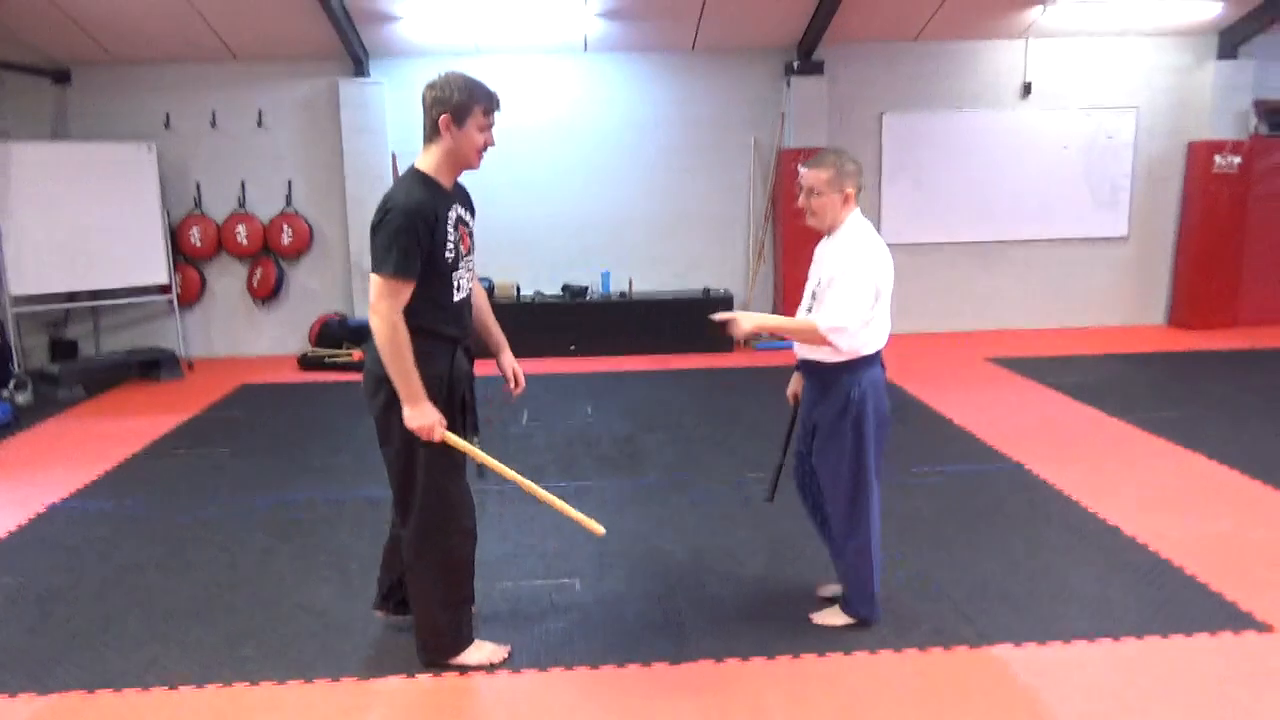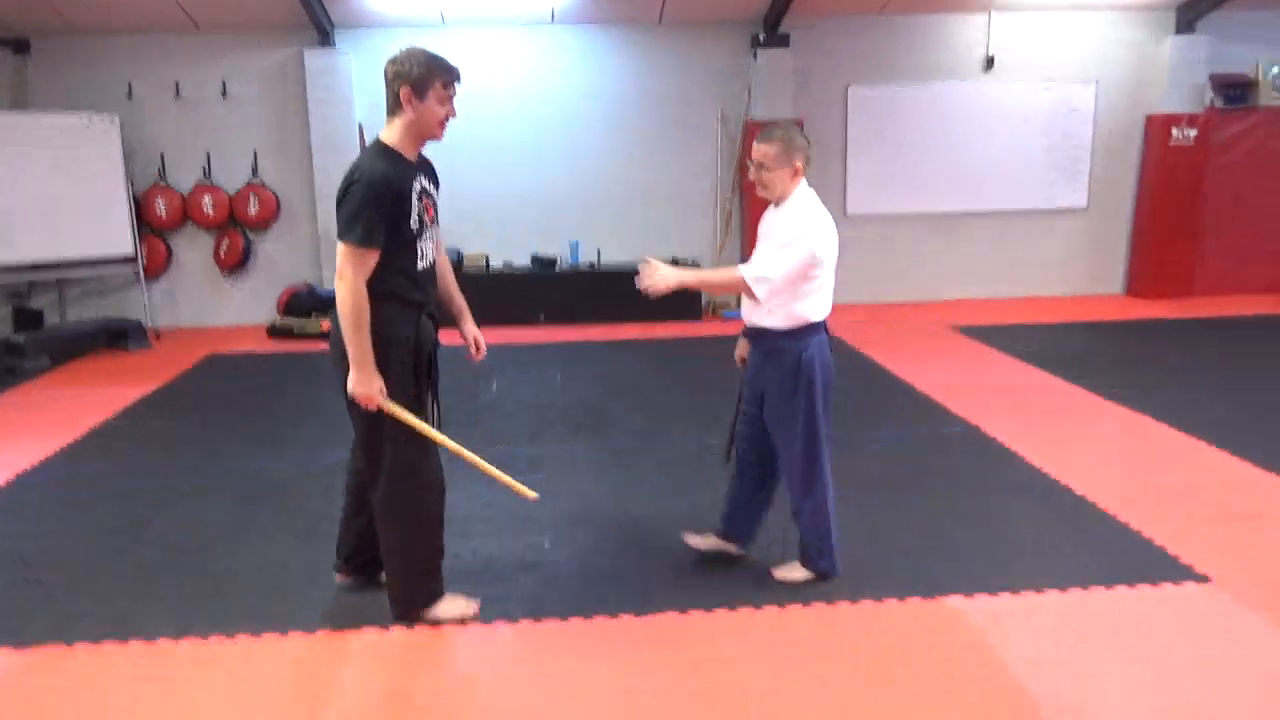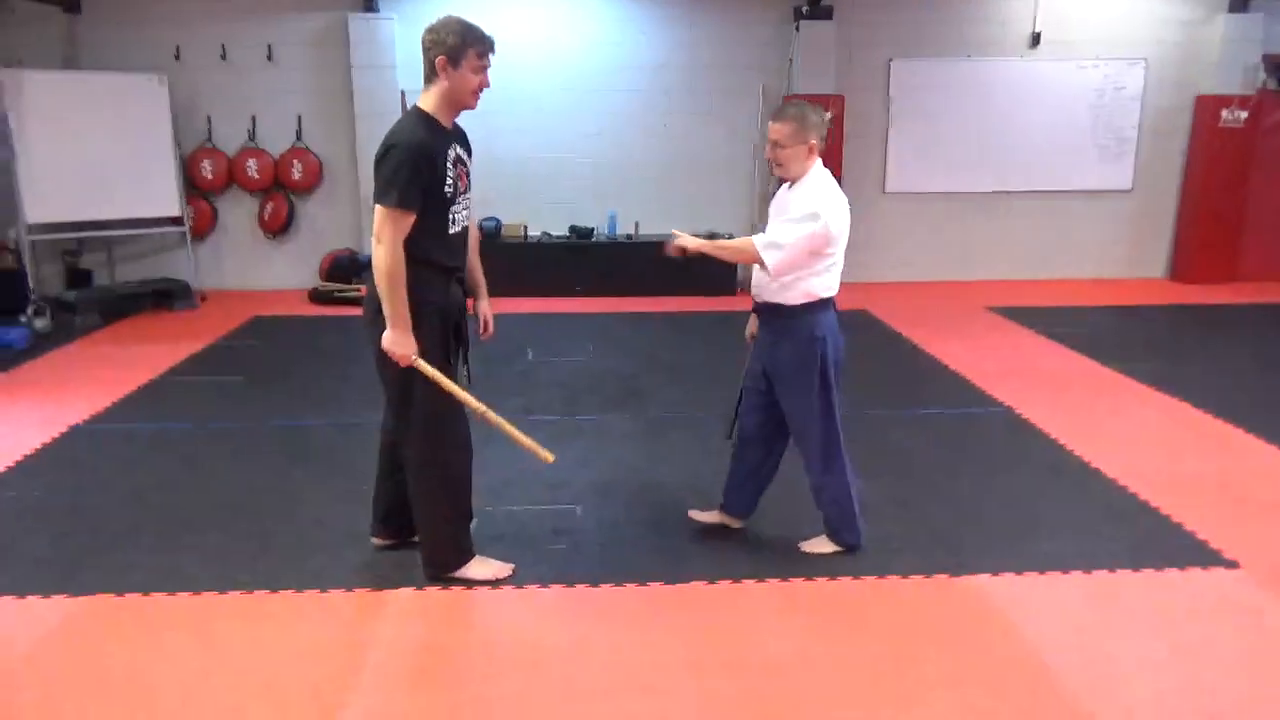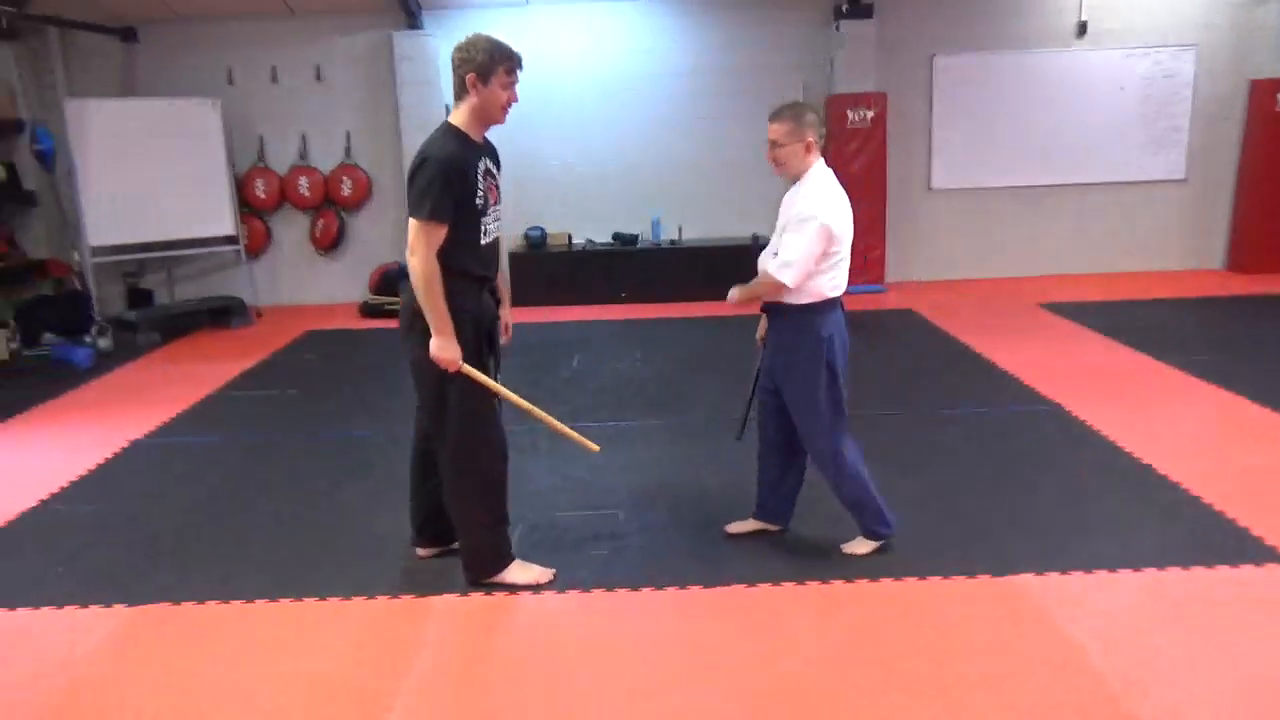
dt=0.2s
person 1, frame 1
left shoulder: (457, 196)
right shoulder: (408, 206)
right elbow: (385, 312)
left wrist: (502, 350)
right wrist: (413, 401)
left hip: (445, 365)
right hip: (411, 375)
left knee: (426, 497)
right knee: (438, 507)
left ankle: (398, 594)
right ankle: (445, 638)
person 1, frame 2
left shoulder: (421, 169)
right shoulder: (373, 178)
right elbow: (350, 279)
left wrist: (463, 318)
right wrist: (361, 368)
left hip: (409, 333)
right hip: (381, 341)
left knee: (379, 455)
right knee: (409, 468)
left ankle: (357, 560)
right ankle: (417, 593)
person 1, frame 3
left shoulder: (456, 137)
right shoulder: (411, 143)
right elbow: (387, 241)
left wrist: (479, 294)
right wrist: (397, 326)
left hip: (440, 298)
right hip: (413, 303)
left knee: (411, 418)
right knee: (439, 429)
left ankle: (394, 523)
right ankle: (449, 554)
person 1, frame 4
left shoulder: (485, 152)
right shoulder: (442, 158)
right elbow: (421, 252)
left wrist: (501, 303)
right wrist: (441, 333)
left hip: (471, 308)
right hip: (446, 314)
left knee: (442, 427)
right knee: (474, 436)
left ankle: (434, 532)
right ankle: (490, 558)
person 2, frame 1
left shoulder: (860, 251)
right shoulder: (831, 242)
left elbow: (834, 328)
left wrist: (760, 322)
right wrist: (803, 371)
left hip: (852, 388)
right hip: (825, 381)
left knee: (849, 495)
right knee: (814, 484)
left ankle: (859, 601)
right ankle: (855, 576)
person 2, frame 2
left shoulder: (806, 223)
right shoulder: (778, 212)
left elbow: (753, 280)
left wrist: (681, 277)
right wrist: (750, 336)
left hip: (797, 354)
right hip: (772, 348)
left knee: (802, 459)
right knee: (752, 446)
left ankle: (818, 557)
right ankle: (734, 534)
person 2, frame 3
left shoulder: (820, 202)
right shoulder: (792, 190)
left elbow: (762, 251)
left wrist: (697, 243)
right wrist: (761, 312)
left hip: (807, 331)
right hip: (780, 325)
left knee: (817, 436)
right knee: (757, 423)
left ankle: (843, 531)
right ankle: (735, 508)
person 2, frame 4
left shoulder: (820, 202)
right shoulder: (801, 189)
left elbow: (782, 275)
left wrist: (743, 293)
right wrist: (770, 314)
left hip: (812, 330)
right hip: (790, 324)
left knee: (824, 437)
right knee: (775, 427)
left ankle: (876, 526)
right ankle: (771, 513)
